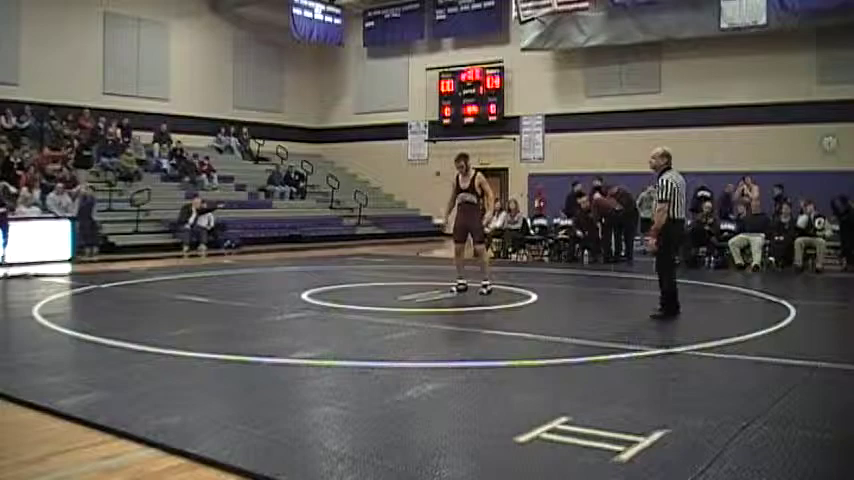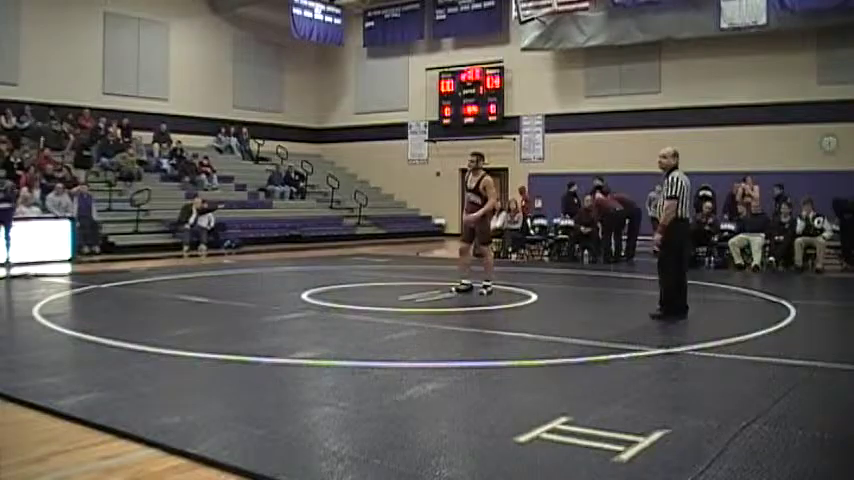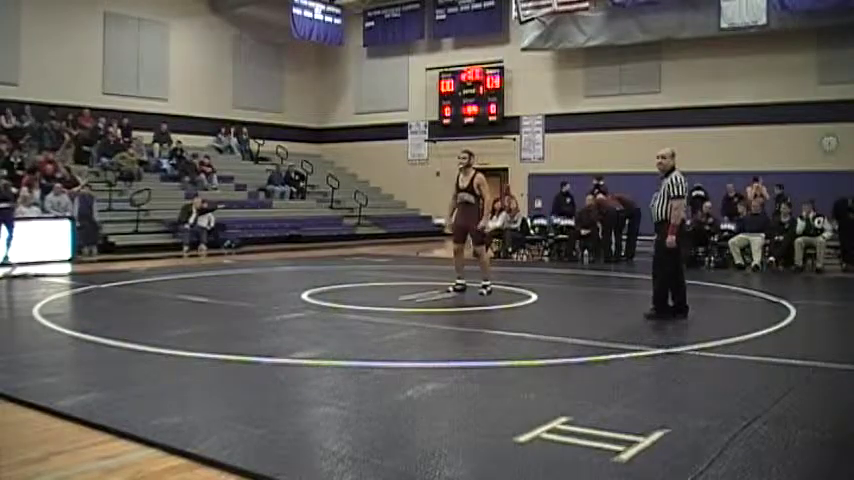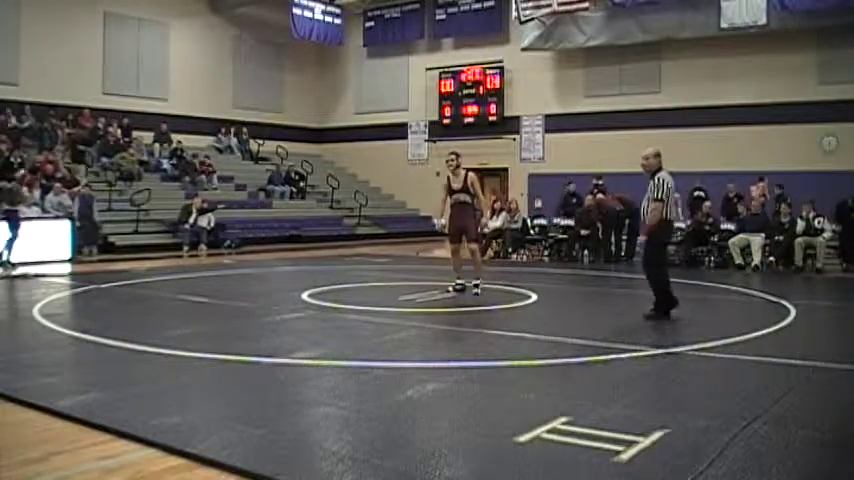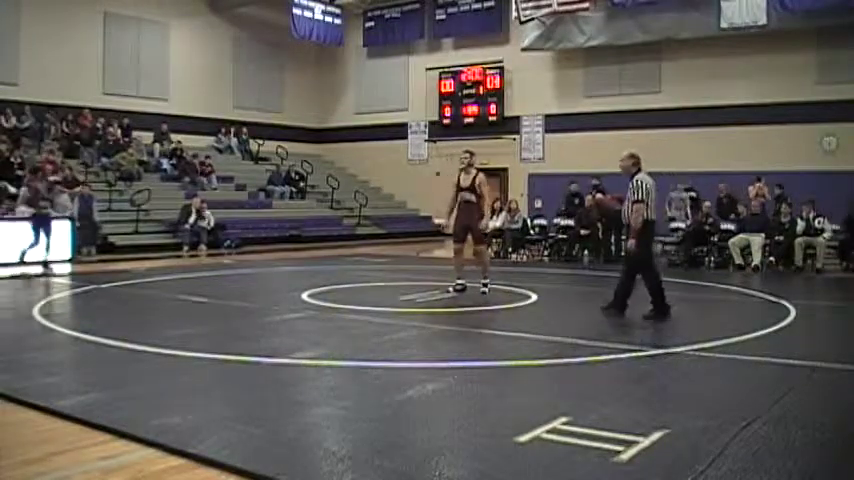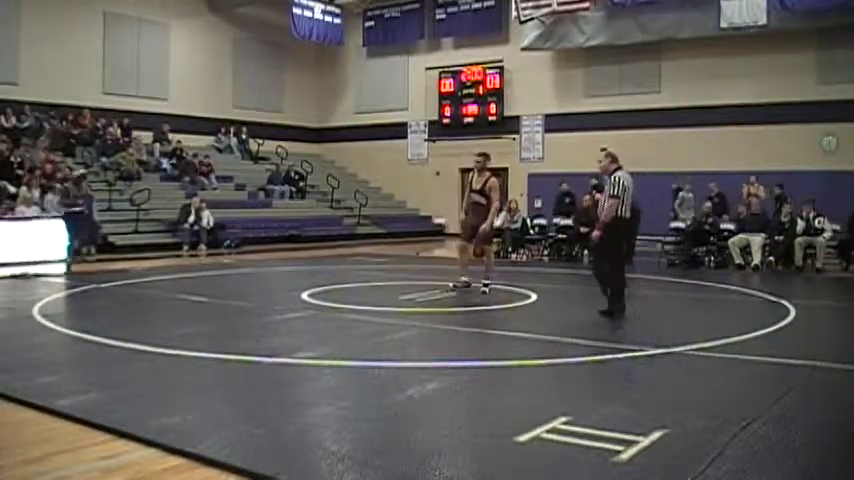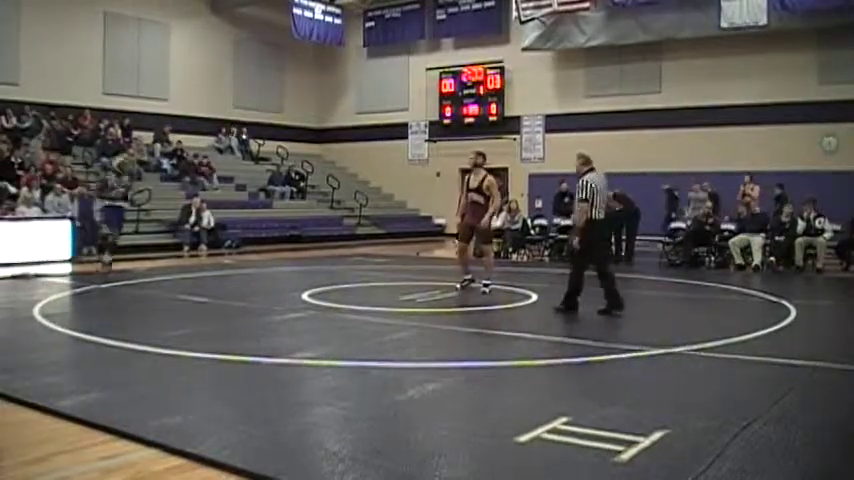
dt=0.5s
person 1, frame 1
left shoulder: (665, 180)
right shoulder: (676, 176)
left elbow: (662, 210)
left wrist: (654, 235)
left hip: (669, 228)
right hip: (677, 225)
left knee: (665, 268)
right knee: (665, 267)
left ankle: (669, 308)
right ankle: (671, 304)
person 1, frame 2
left shoulder: (673, 177)
right shoulder: (679, 177)
left elbow: (670, 208)
left wrist: (659, 231)
left hip: (673, 228)
right hip: (681, 228)
left knee: (666, 269)
right knee: (679, 269)
left ankle: (668, 309)
right ankle: (680, 308)
person 1, frame 3
left shoulder: (675, 178)
right shoulder: (666, 179)
left elbow: (677, 208)
left wrist: (671, 233)
left hip: (669, 229)
right hip: (667, 229)
left knee: (661, 269)
right knee: (674, 270)
left ankle: (661, 308)
right ankle: (679, 307)
person 1, frame 4
left shoulder: (659, 179)
right shoulder: (659, 178)
left elbow: (656, 209)
left wrist: (645, 232)
left hip: (657, 228)
right hip: (658, 228)
left knee: (655, 268)
right knee: (652, 266)
left ankle: (662, 309)
right ankle: (667, 300)
person 1, frame 5
left shoulder: (638, 181)
right shoulder: (641, 179)
left elbow: (638, 211)
left wrist: (633, 237)
left hip: (640, 230)
right hip: (641, 229)
left knee: (648, 270)
right knee: (629, 268)
left ankle: (661, 308)
right ankle: (618, 303)
person 1, frame 6
left shoulder: (616, 177)
right shoulder: (623, 176)
left elbow: (611, 206)
left wrist: (599, 228)
left hip: (613, 226)
right hip: (621, 225)
left knee: (599, 265)
right knee: (616, 266)
left ankle: (616, 302)
right ankle: (617, 304)
person 1, frame 7
left shoulder: (585, 180)
right shoulder: (600, 177)
left elbow: (583, 209)
left wrist: (577, 234)
left hip: (588, 228)
right hip: (600, 226)
left knee: (577, 267)
right knee: (602, 267)
left ankle: (570, 303)
right ankle: (614, 302)
person 2, frame 1
left shoulder: (478, 177)
right shoulder: (456, 178)
left elbow: (490, 195)
right elbow: (452, 199)
left wrist: (490, 211)
right wrist: (446, 216)
left hip: (475, 216)
right hip: (460, 216)
left knee: (480, 249)
right knee: (458, 249)
left ankle: (486, 282)
right ankle: (461, 282)
person 2, frame 2
left shoulder: (486, 180)
right shoulder: (468, 175)
left elbow: (492, 201)
left wrist: (477, 215)
right wrist: (465, 212)
left hip: (481, 218)
right hip: (469, 217)
left knee: (484, 250)
right knee: (463, 249)
left ankle: (488, 284)
right ankle: (466, 282)
person 2, frame 3
left shoulder: (478, 177)
right shoulder: (458, 177)
left elbow: (487, 198)
left wrist: (485, 219)
right wrist: (449, 217)
left hip: (474, 217)
right hip: (459, 217)
left knee: (480, 250)
right knee: (457, 249)
left ankle: (487, 283)
right ankle: (460, 282)
person 2, frame 4
left shoulder: (470, 176)
right shoulder: (447, 180)
left elbow: (480, 197)
right elbow: (443, 200)
right wrist: (439, 218)
left hip: (469, 214)
right hip: (454, 216)
left knee: (473, 248)
right knee: (454, 249)
left ankle: (476, 282)
right ankle: (459, 282)
person 2, frame 5
left shoulder: (480, 177)
right shoulder: (458, 177)
left elbow: (486, 199)
right elbow: (453, 199)
left wrist: (485, 218)
right wrist: (448, 218)
left hip: (476, 216)
right hip: (461, 215)
left knee: (480, 249)
right knee: (457, 249)
left ankle: (485, 281)
right ankle: (460, 282)
person 2, frame 6
left shoulder: (492, 181)
right shoulder: (471, 176)
left elbow: (496, 203)
left wrist: (488, 222)
right wrist: (463, 213)
left hip: (485, 218)
right hip: (471, 216)
left knee: (486, 249)
right knee: (463, 246)
left ankle: (486, 282)
right ankle: (464, 279)
person 2, frame 7
left shoulder: (488, 179)
right shoulder: (468, 178)
left elbow: (497, 200)
left wrist: (488, 216)
right wrist: (459, 216)
left hip: (482, 218)
right hip: (468, 216)
left knee: (486, 249)
right knee: (461, 247)
left ankle: (487, 282)
right ankle: (467, 276)
